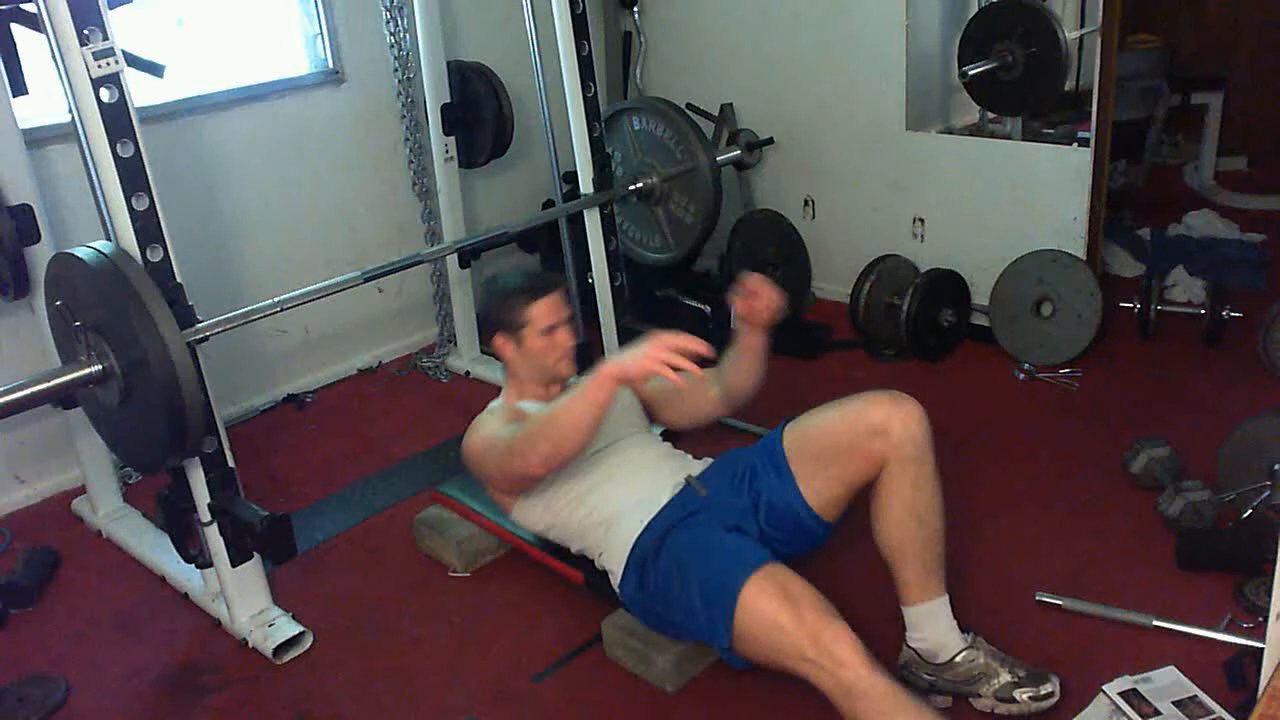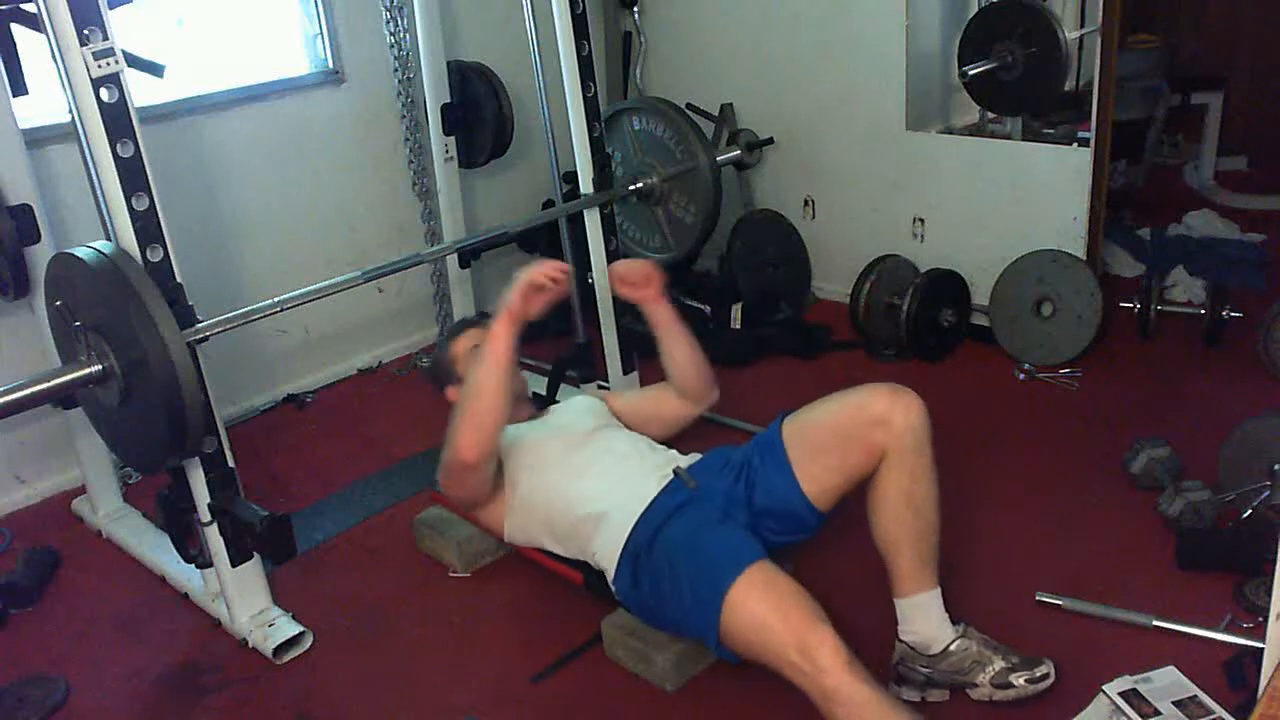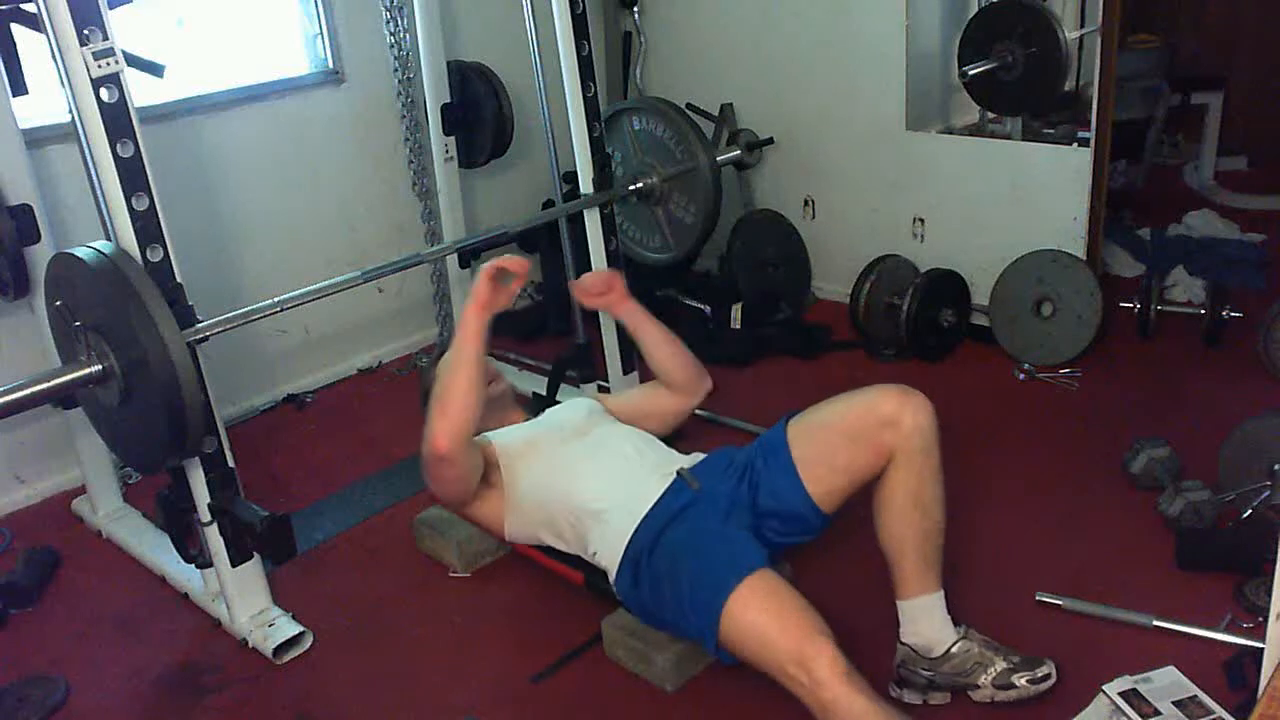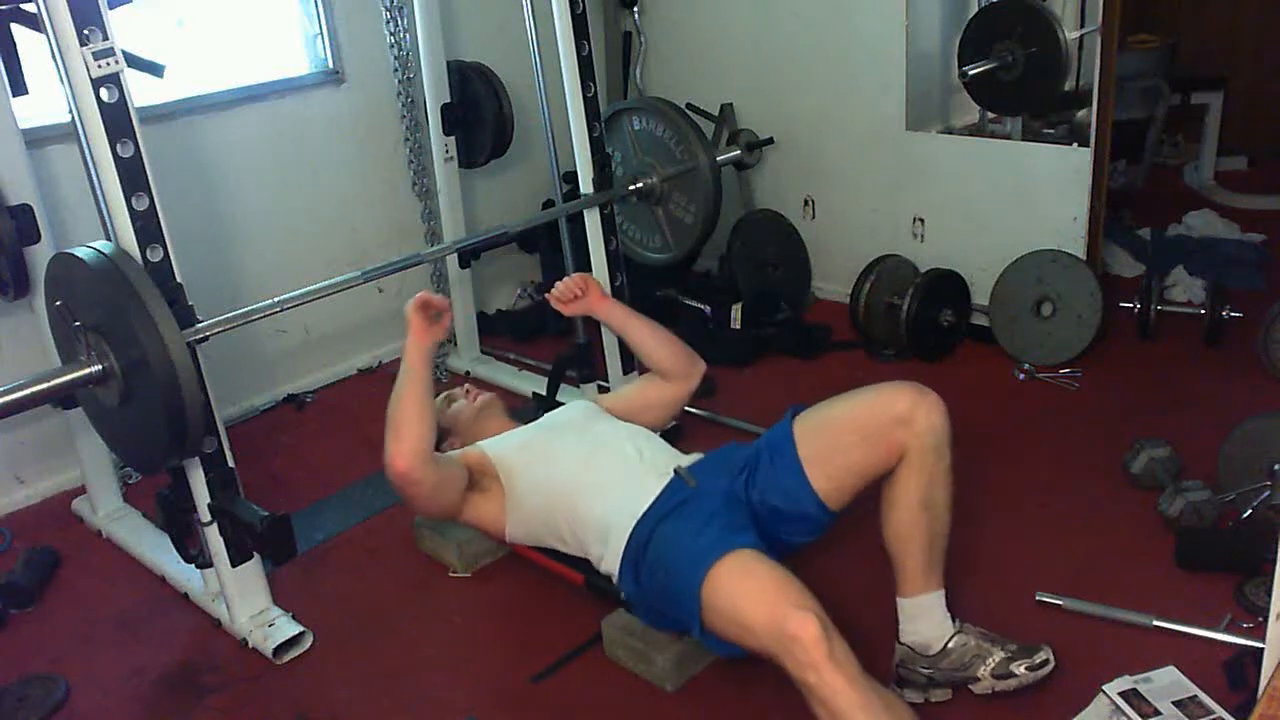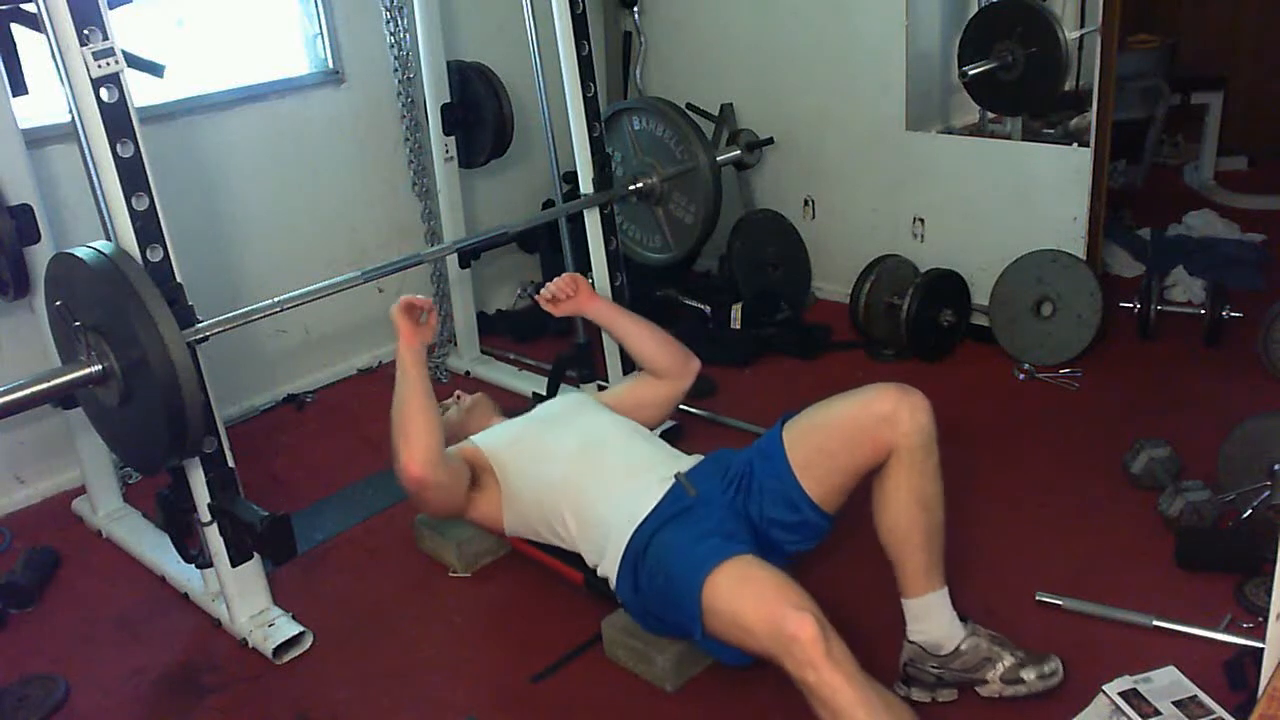
dt=0.2s
person 1, frame 1
left shoulder: (592, 389)
right shoulder: (489, 436)
left elbow: (719, 396)
right elbow: (533, 458)
left wrist: (752, 329)
right wrist: (613, 370)
left hip: (722, 485)
right hip: (659, 544)
left knee: (894, 418)
right knee: (835, 653)
left ankle: (936, 651)
person 1, frame 2
left shoulder: (579, 407)
right shoulder: (469, 472)
left elbow: (695, 396)
right elbow: (467, 453)
left wrist: (656, 305)
right wrist: (507, 319)
left hip: (716, 480)
right hip: (652, 539)
left knee: (892, 410)
right knee: (820, 655)
left ankle: (929, 645)
person 1, frame 3
left shoulder: (578, 410)
right shoulder: (477, 474)
left elbow: (690, 388)
right elbow: (441, 443)
left wrist: (623, 307)
right wrist: (475, 315)
left hip: (717, 479)
right hip: (656, 536)
left knee: (903, 413)
right knee: (819, 668)
left ankle: (930, 648)
person 1, frame 4
left shoulder: (578, 412)
right shoulder: (473, 474)
left elbow: (684, 374)
right elbow: (405, 465)
left wrist: (604, 307)
right wrist: (418, 346)
left hip: (724, 476)
right hip: (658, 532)
left knee: (915, 411)
right knee: (806, 636)
left ankle: (928, 646)
person 1, frame 5
left shoulder: (574, 407)
right shoulder: (472, 466)
left elbow: (679, 371)
right elbow: (418, 469)
left wrist: (593, 308)
right wrist: (410, 350)
left hip: (721, 482)
right hip: (657, 541)
left knee: (898, 410)
right knee: (802, 634)
left ankle: (936, 645)
